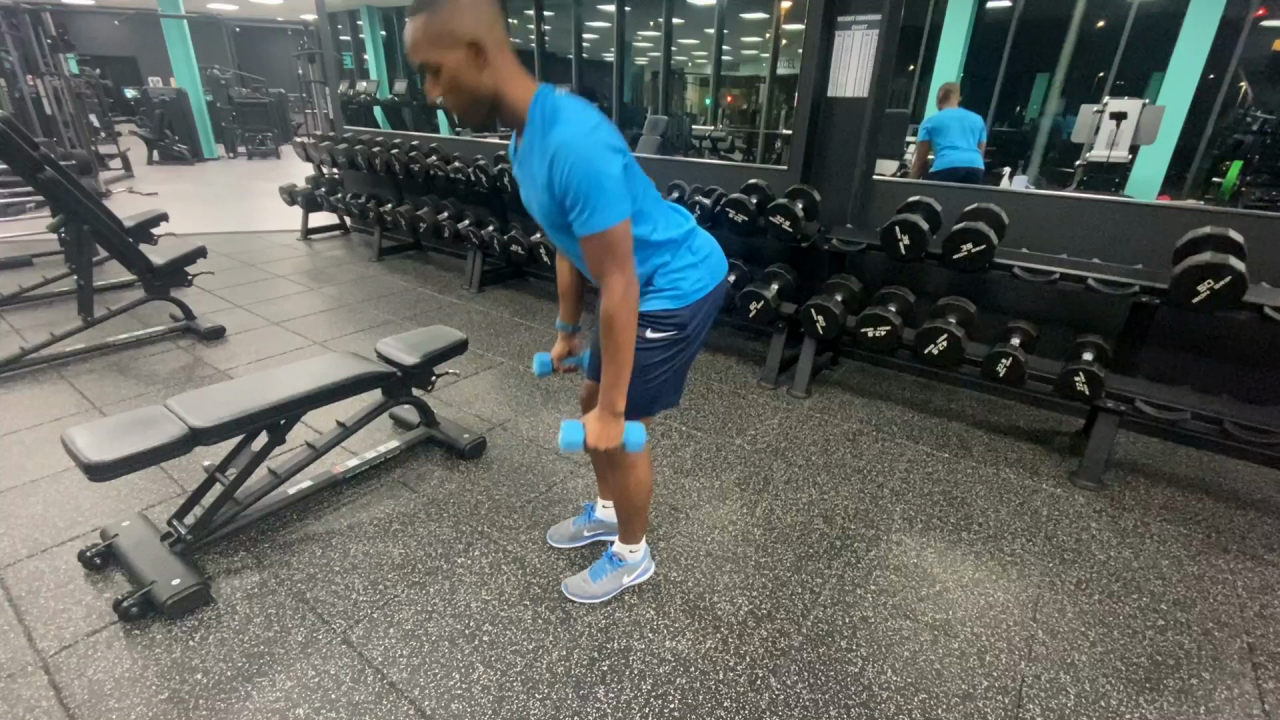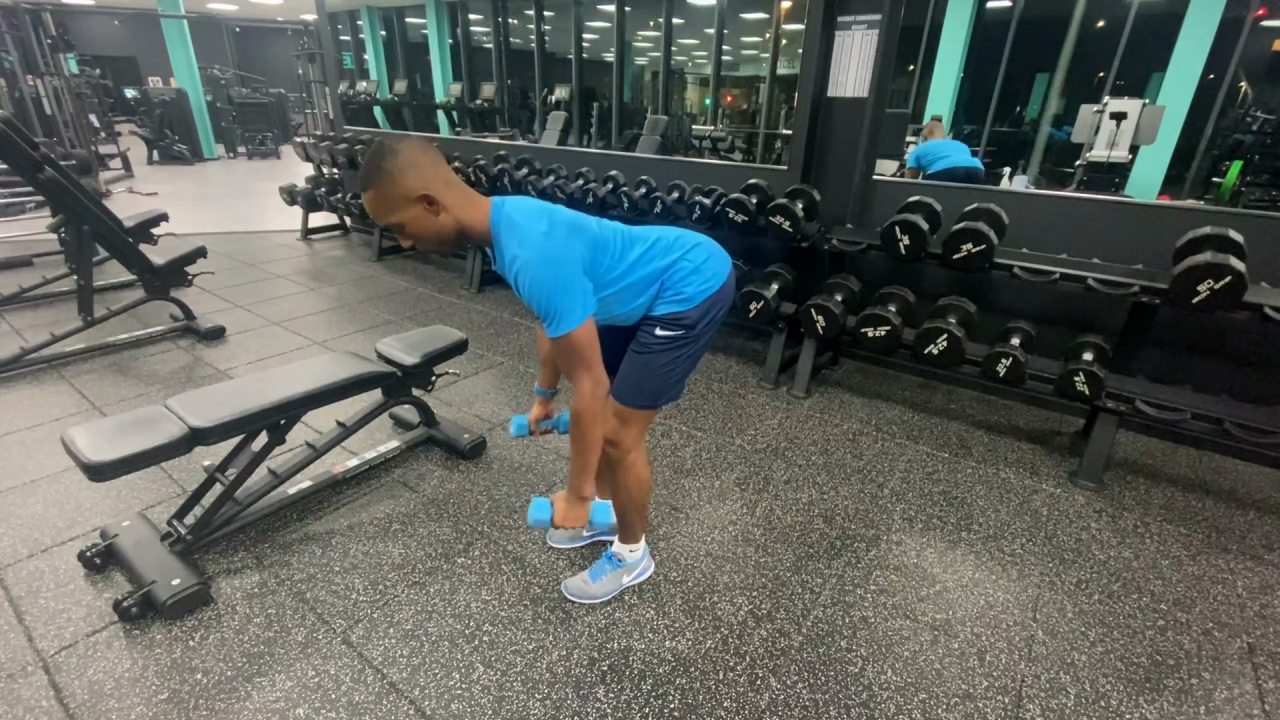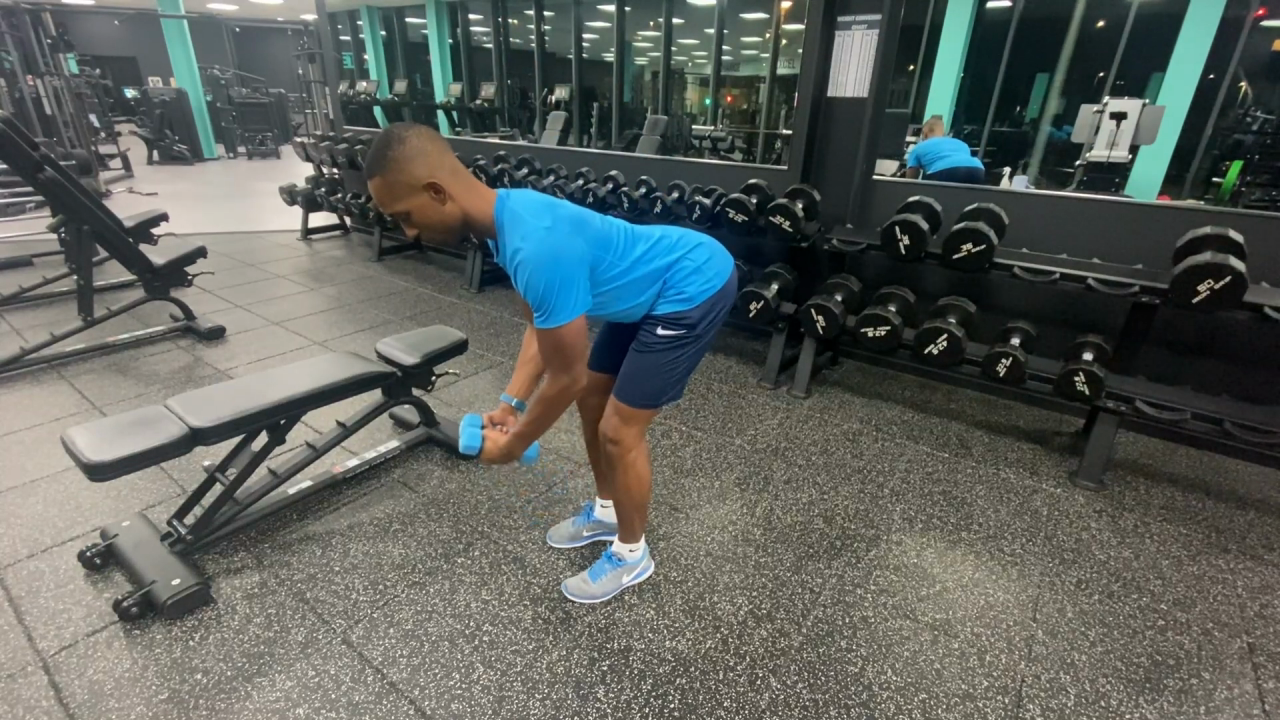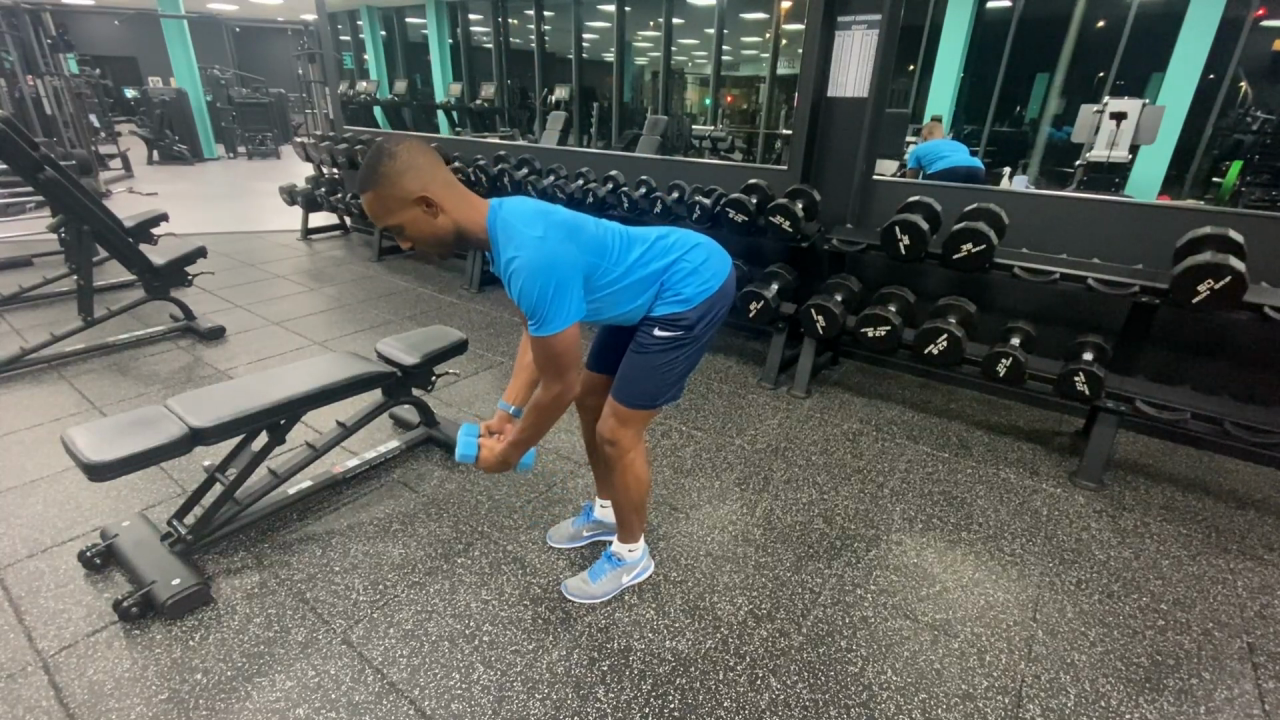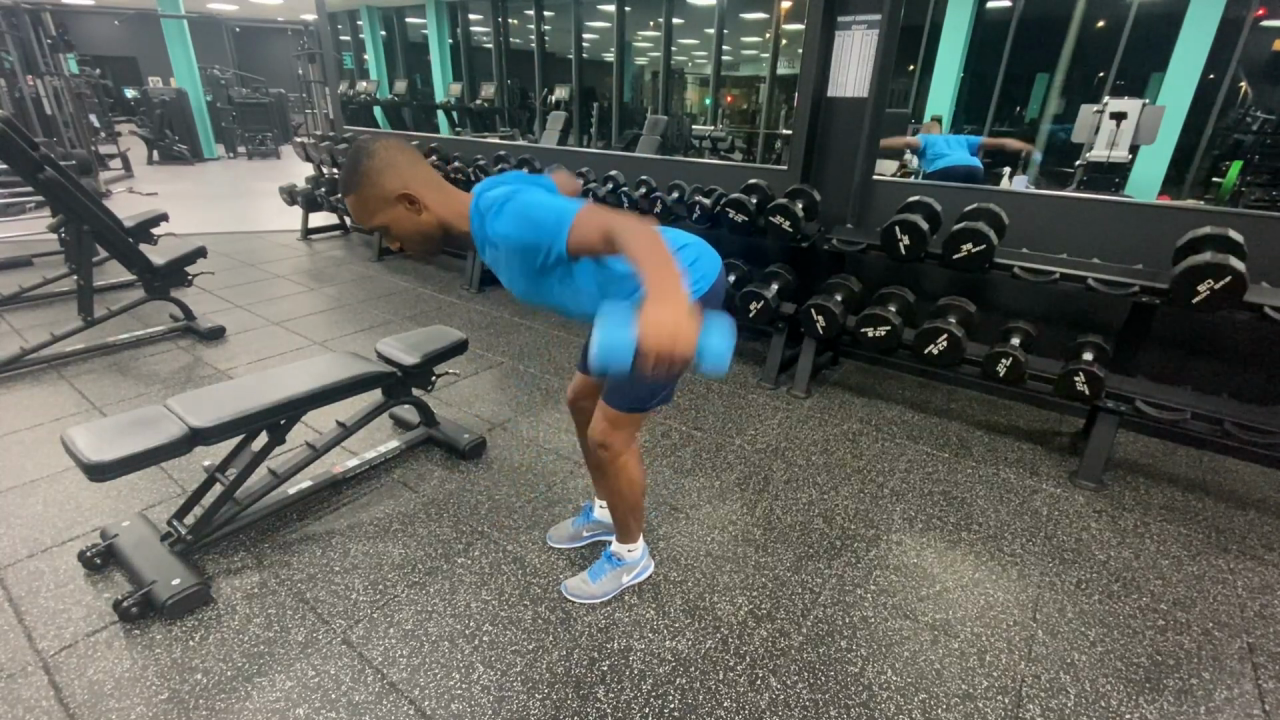
dt=0.7s
person 1, frame 1
left shoulder: (572, 143)
right shoulder: (530, 134)
left elbow: (619, 286)
right elbow: (569, 245)
left wrist: (612, 411)
right wrist: (566, 330)
left hip: (675, 286)
right hip: (643, 284)
left knee: (617, 434)
right knee: (590, 404)
left ankle: (631, 555)
right ankle: (607, 510)
person 1, frame 2
left shoulder: (533, 253)
right shoulder: (507, 221)
left elbow: (590, 386)
right elbow: (553, 321)
left wrist: (577, 494)
right wrist: (543, 398)
left hip: (690, 289)
right hip: (655, 285)
left knee: (618, 429)
right knee: (602, 410)
left ankle: (631, 555)
right ankle: (610, 514)
person 1, frame 3
left shoulder: (538, 247)
right shoulder: (508, 215)
left elbow: (566, 378)
right elbow: (543, 327)
left wrist: (513, 445)
right wrist: (511, 404)
left hip: (692, 288)
right hip: (653, 286)
left knee: (619, 429)
right knee: (593, 399)
left ankle: (631, 554)
right ankle: (606, 511)
person 1, frame 4
left shoulder: (532, 254)
right shoulder: (504, 220)
left elbow: (559, 385)
right elbow: (539, 328)
left wrist: (508, 454)
right wrist: (508, 411)
left hip: (692, 288)
right hip: (652, 285)
left knee: (617, 430)
right knee: (591, 399)
left ankle: (631, 554)
right ankle: (605, 512)
person 1, frame 5
left shoulder: (507, 215)
right shoulder: (488, 202)
left elbow: (629, 232)
right elbow: (564, 184)
left wrist: (666, 305)
right wrist: (552, 180)
left hip: (683, 287)
right hip: (642, 292)
left knee: (610, 435)
right knee: (582, 400)
left ankle: (630, 553)
right ankle: (605, 512)
